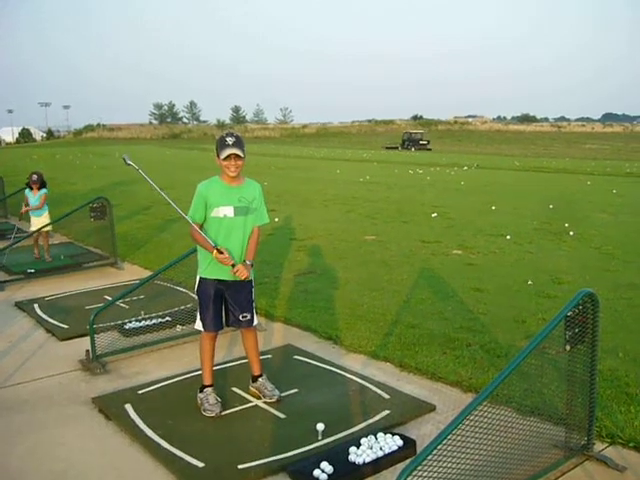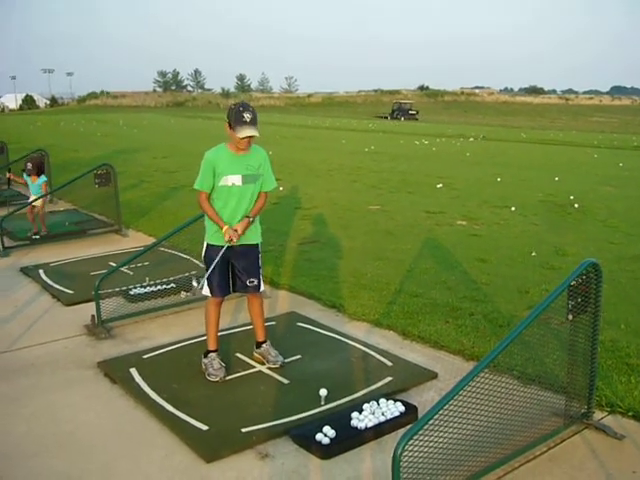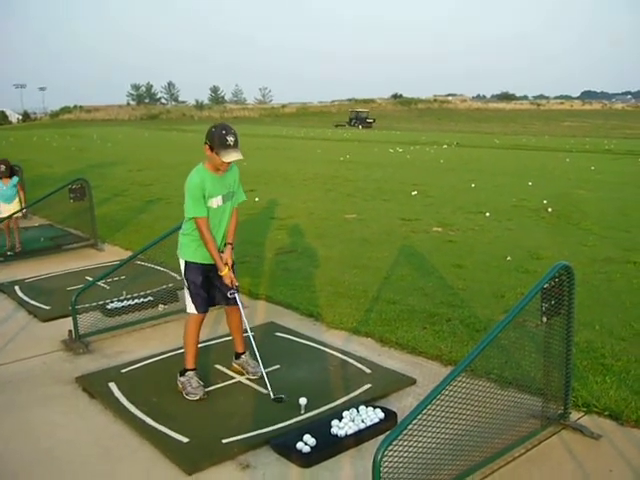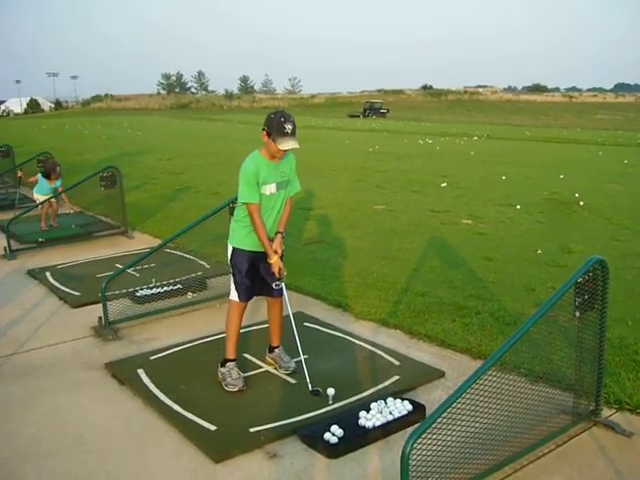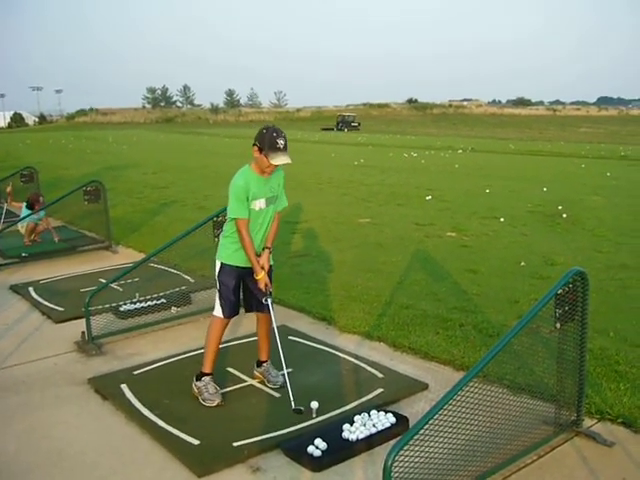
dt=1s
person 1, frame 1
left shoulder: (254, 189)
right shoulder: (205, 189)
left elbow: (255, 230)
right elbow: (194, 230)
left wrist: (247, 263)
right wrist: (214, 250)
left hip: (241, 273)
right hip: (210, 273)
left knee: (248, 326)
right knee: (209, 330)
left ankle: (257, 380)
right ankle: (206, 389)
person 1, frame 2
left shoulder: (261, 155)
right shoulder: (213, 157)
left elbow: (263, 195)
right elbow: (203, 200)
left wrist: (247, 220)
right wrist: (225, 228)
left hip: (249, 238)
right hip: (217, 239)
left knee: (254, 291)
right knee: (216, 295)
left ankle: (261, 345)
right ankle: (211, 354)
person 1, frame 3
left shoulder: (233, 171)
right shoulder: (196, 180)
right elbow: (203, 228)
left wrist: (228, 248)
right wrist: (221, 267)
left hip: (221, 252)
right hip: (195, 255)
left knee: (232, 303)
right knee: (198, 312)
left ankle: (240, 356)
right ankle: (188, 373)
person 1, frame 4
left shoulder: (289, 160)
right shoulder: (251, 167)
right elbow: (255, 215)
left wrist: (279, 237)
right wrist: (271, 254)
left hip: (272, 241)
right hip: (245, 243)
left knee: (276, 295)
right knee: (240, 300)
left ankle: (275, 350)
right ankle: (228, 364)
person 1, frame 5
left shoulder: (278, 175)
right shoulder: (241, 182)
right elbow: (243, 230)
left wrist: (267, 252)
right wrist: (257, 270)
left hip: (260, 257)
right hip: (233, 258)
left knee: (265, 311)
right knee: (223, 315)
left ankle: (263, 365)
right ankle: (204, 377)
